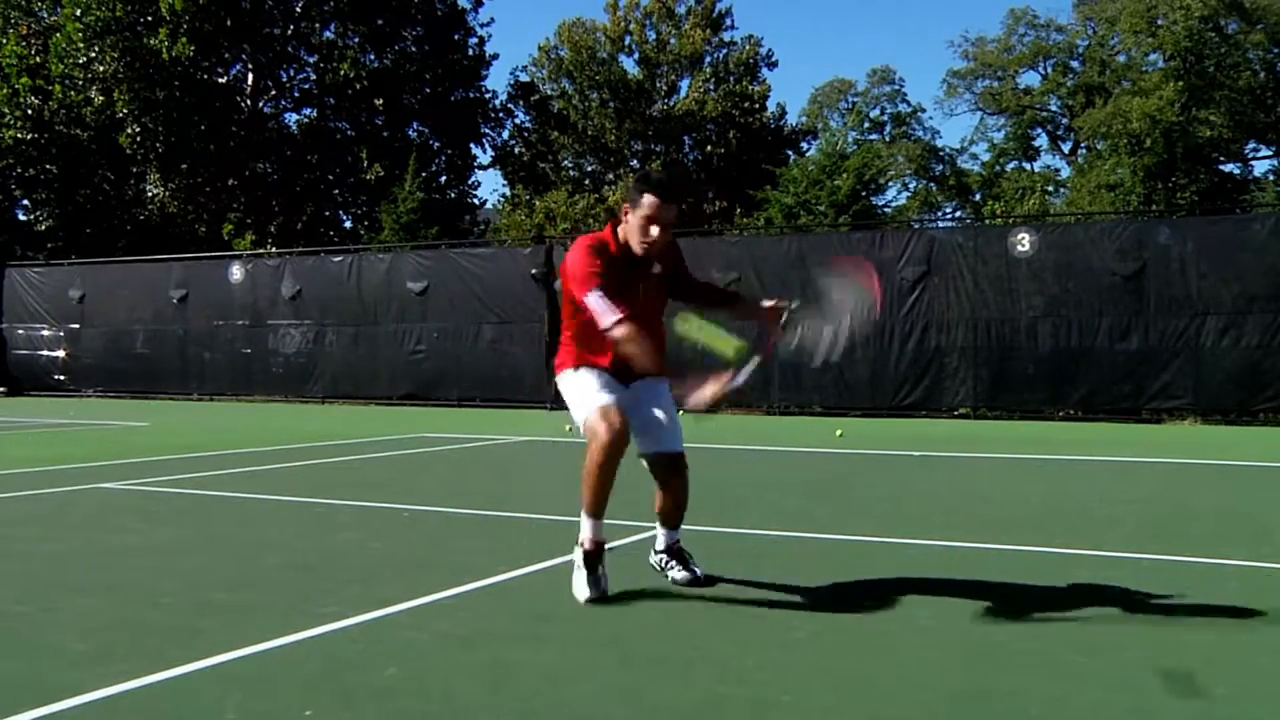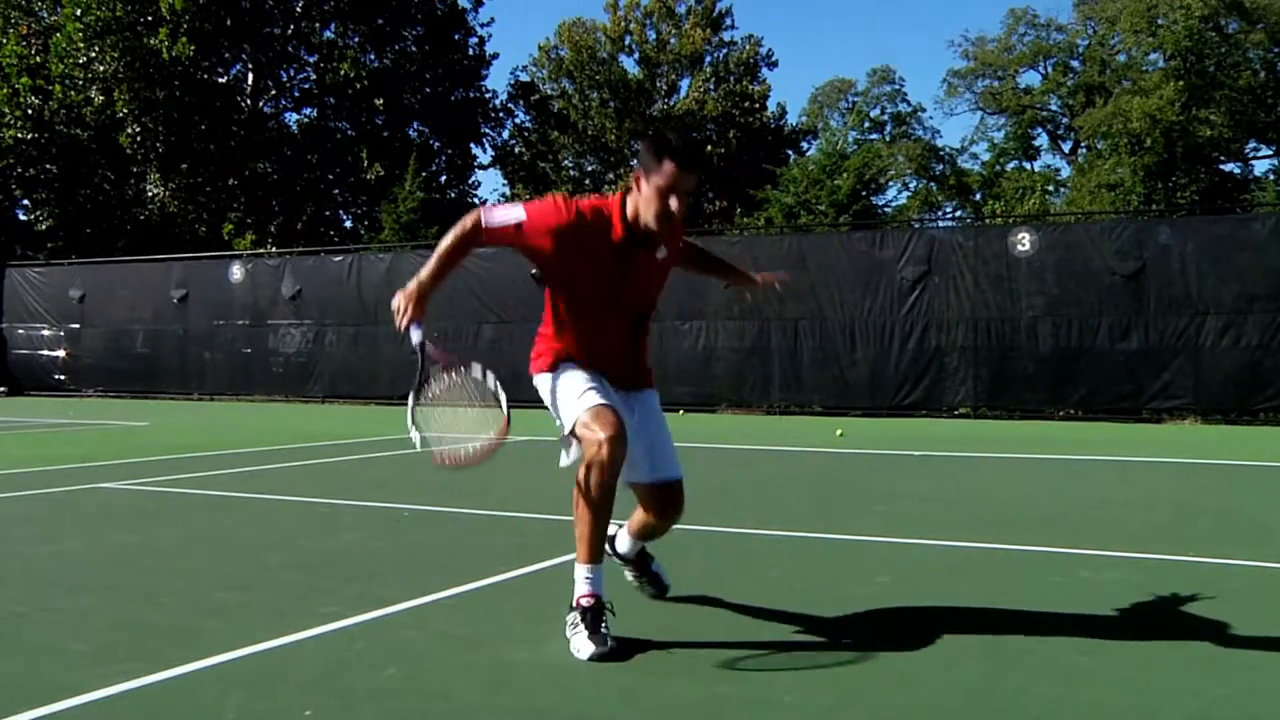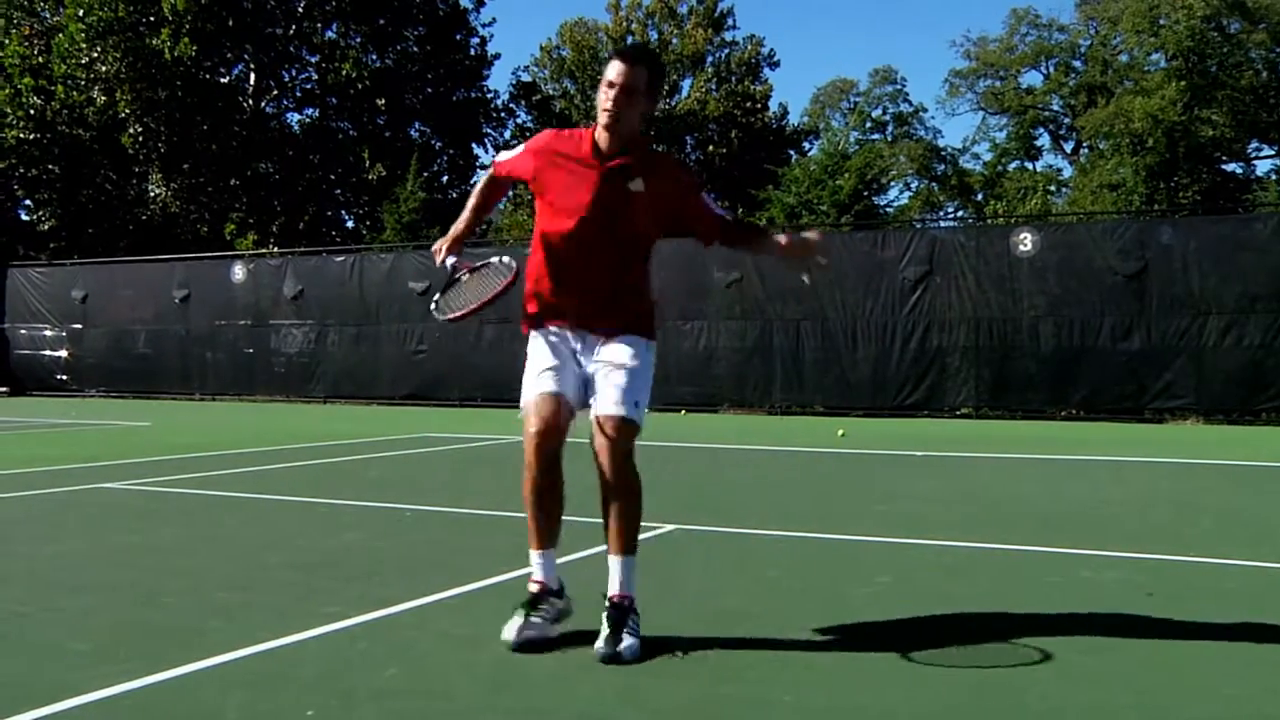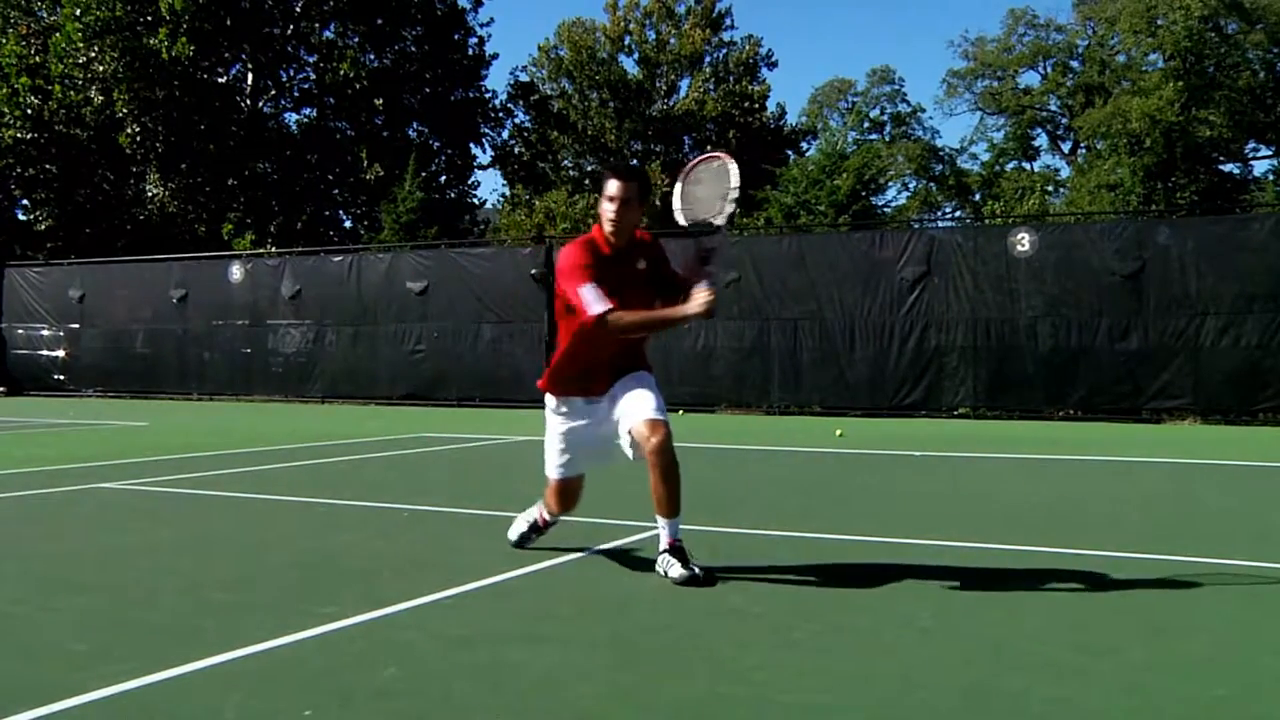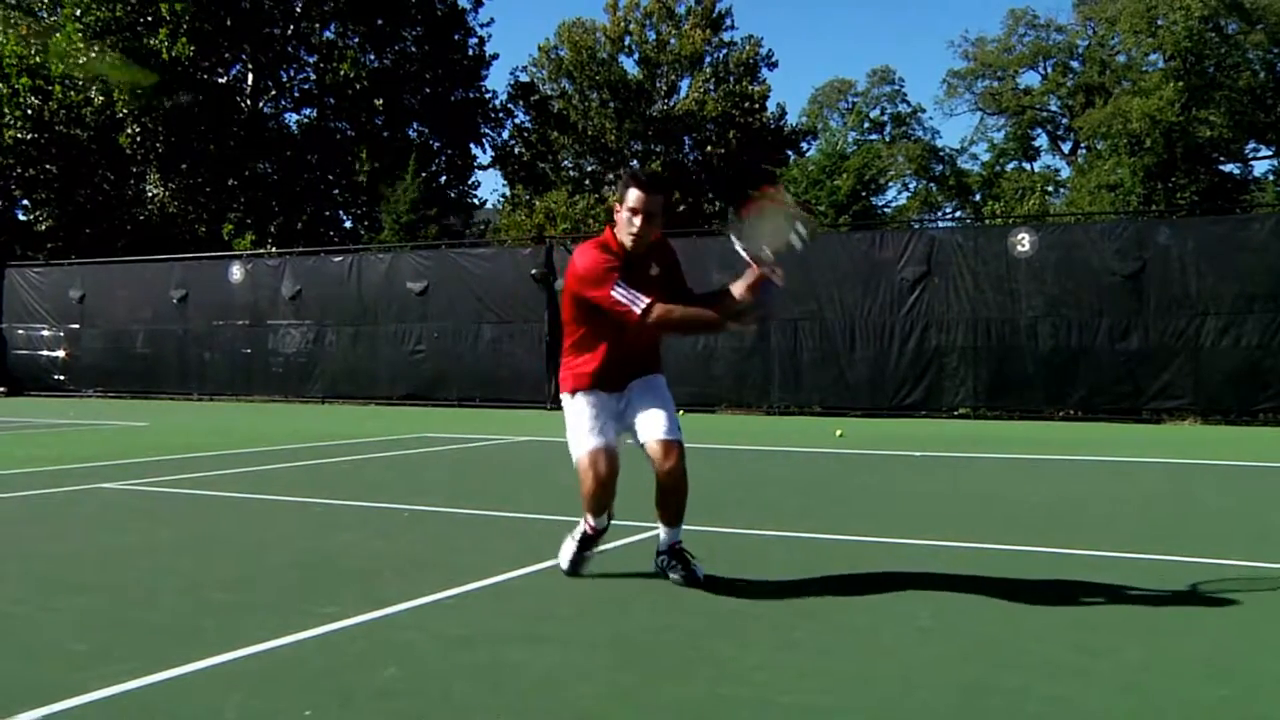
dt=0.3s
person 1, frame 1
left shoulder: (664, 252)
right shoulder: (587, 258)
left elbow: (696, 290)
right elbow: (624, 334)
left wrist: (753, 308)
right wrist: (688, 389)
left hip: (641, 374)
right hip: (588, 369)
left knee: (671, 467)
right knee: (610, 428)
left ankle: (666, 548)
right ankle: (589, 546)
person 1, frame 2
left shoulder: (665, 231)
right shoulder: (571, 220)
right elbow: (475, 225)
left wrist: (744, 277)
right wrist: (420, 285)
left hip: (631, 378)
right hip: (570, 365)
left knee: (666, 505)
right knee: (606, 435)
left ankle: (629, 543)
right ankle: (585, 603)
person 1, frame 3
left shoulder: (665, 176)
right shoulder: (549, 149)
left elbow: (725, 229)
right elbow: (495, 173)
left wrist: (778, 242)
right wrist: (459, 232)
left hip: (622, 334)
right hip: (555, 325)
left knee: (613, 439)
right knee: (540, 431)
left ankle: (621, 600)
right ankle: (545, 590)
person 1, frame 4
left shoulder: (650, 248)
right shoulder: (577, 255)
left elbow: (674, 298)
right elbow: (607, 323)
left wrist: (692, 283)
right wrist: (685, 311)
left hip: (628, 375)
right hip: (573, 388)
left knee: (657, 437)
right knee: (562, 502)
left ankle: (669, 546)
right ankle: (545, 513)
person 1, frame 5
left shoulder: (660, 252)
right shoulder: (592, 260)
left elbow: (683, 300)
right elbow: (655, 316)
left wrist: (732, 293)
right wrist: (728, 315)
left hip: (640, 376)
right hip: (589, 382)
left knee: (669, 456)
right knee: (599, 471)
left ankle: (669, 547)
right ankle: (592, 526)
